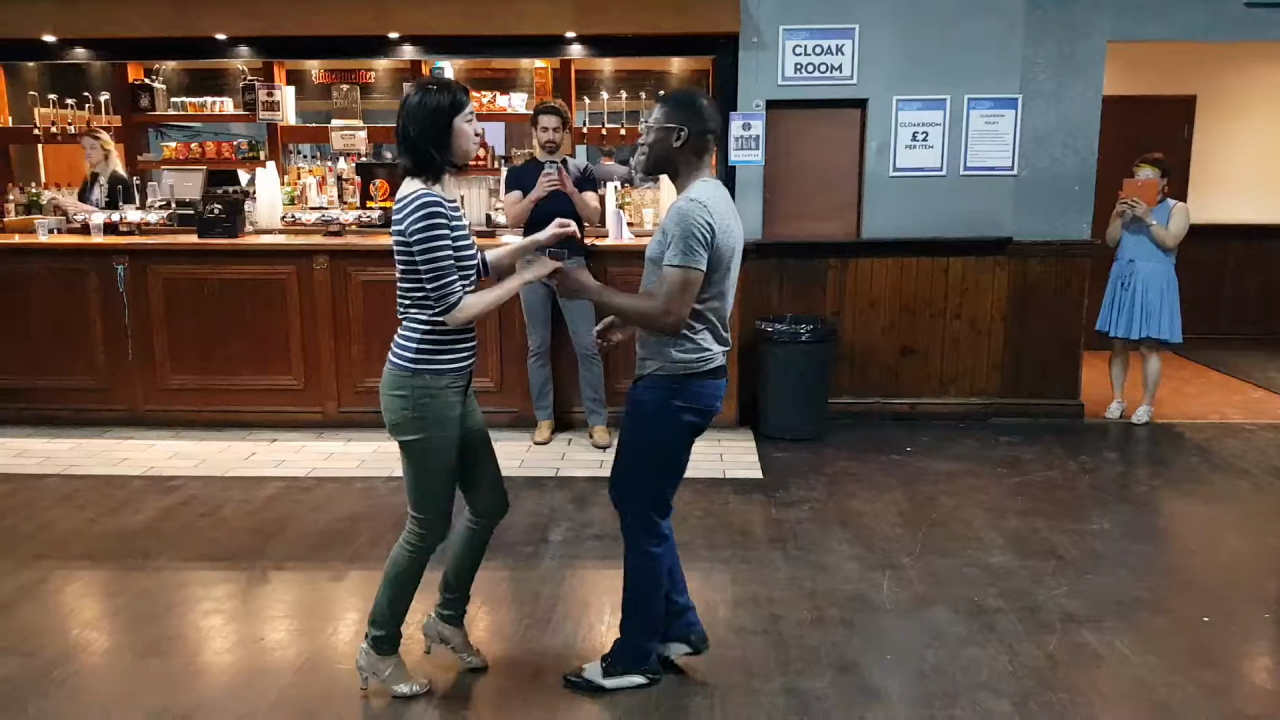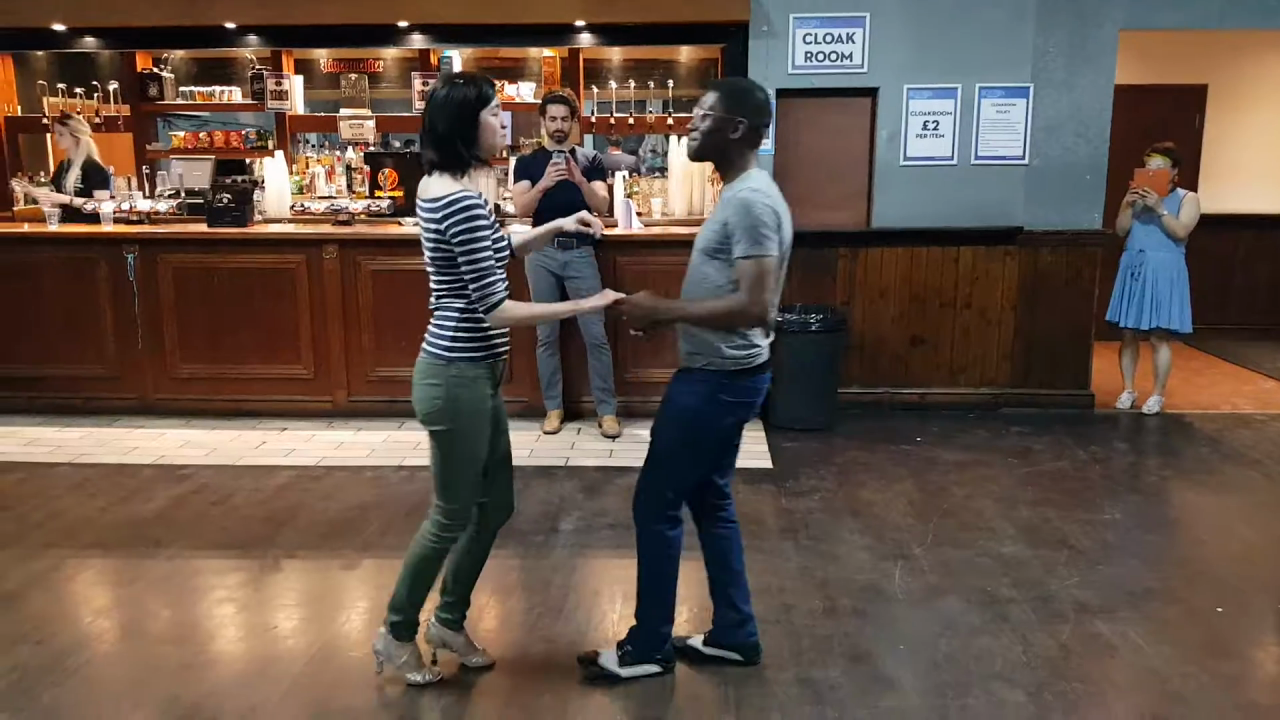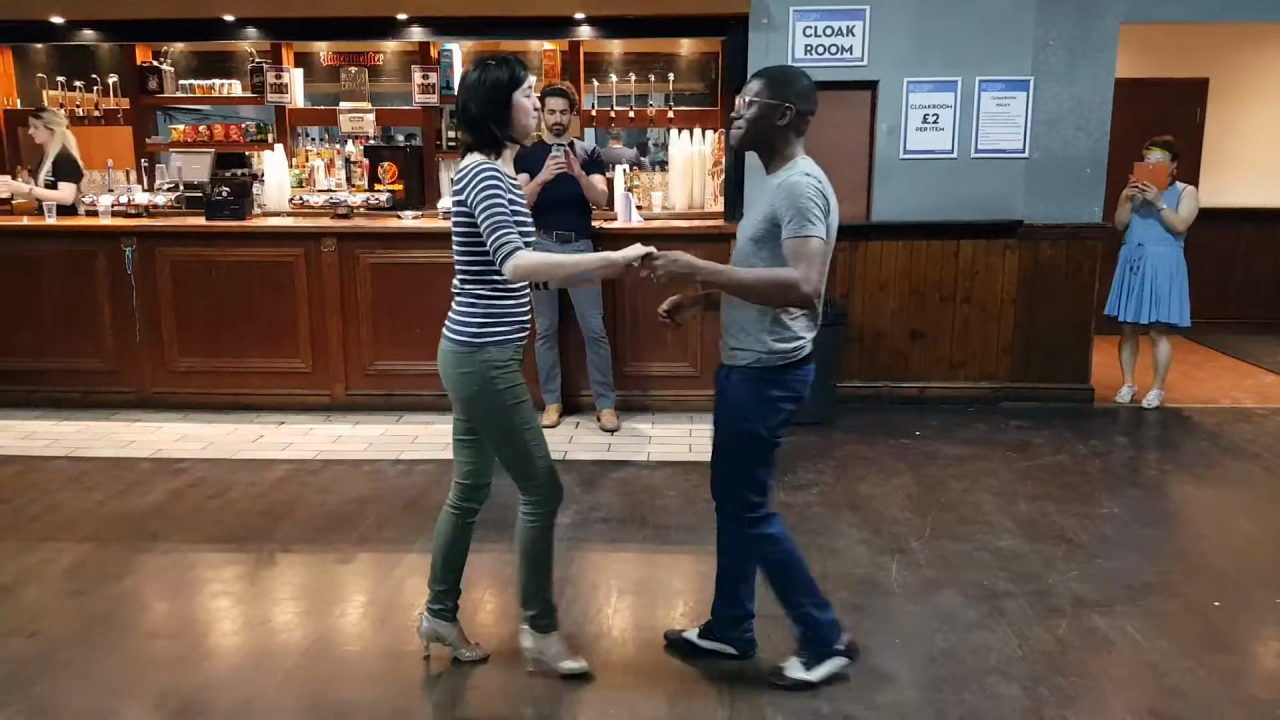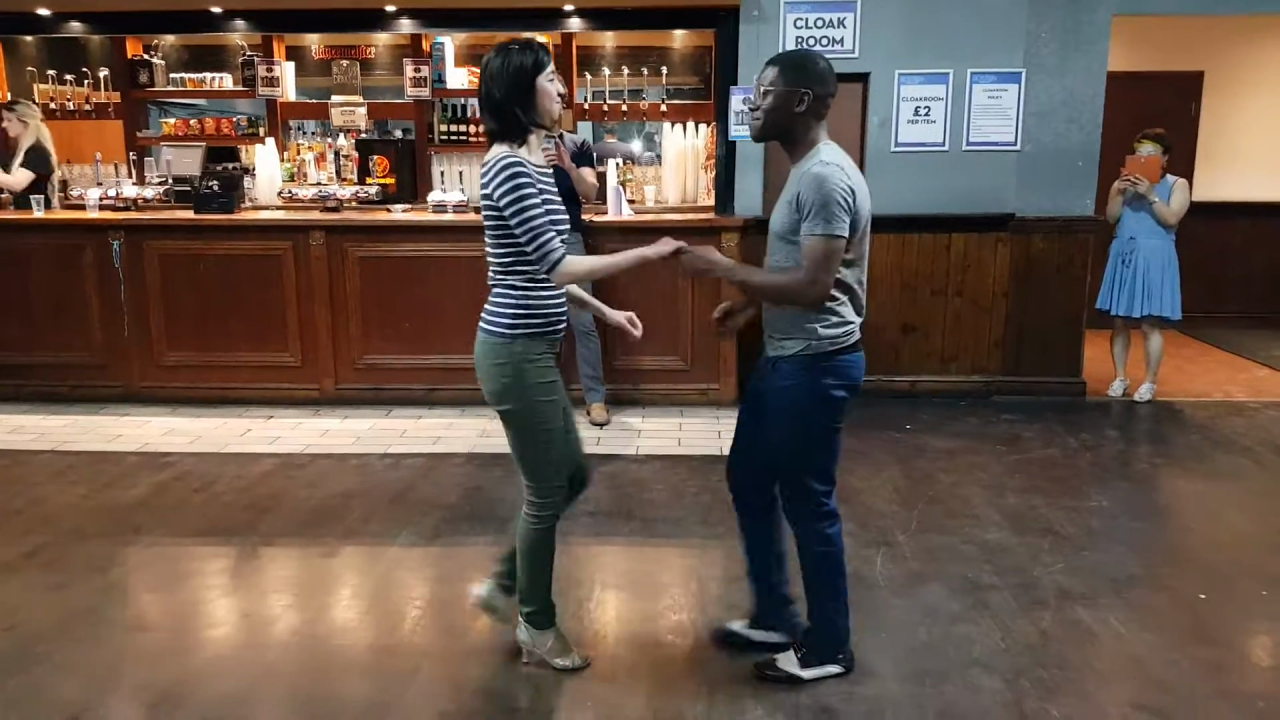
dt=0.3s
person 1, frame 1
left shoulder: (427, 197)
right shoulder: (428, 205)
left elbow: (471, 268)
right elbow: (454, 310)
left wrist: (534, 243)
right wrist: (526, 278)
left hip: (447, 383)
right hip: (424, 387)
left knee: (490, 503)
right knee: (429, 524)
left ankle: (448, 618)
right ankle: (378, 649)
person 1, frame 2
left shoulder: (440, 187)
right shoulder: (461, 201)
left elbow: (494, 254)
right elbow: (499, 307)
left wrist: (558, 226)
right wrist: (583, 306)
left hip: (472, 373)
right hip: (459, 375)
left knee: (494, 506)
right knee: (453, 515)
left ankle: (449, 622)
right ankle: (396, 634)
person 1, frame 3
left shoulder: (497, 174)
right shoulder: (484, 175)
left elbow: (523, 264)
right elbow: (515, 266)
left wrist: (601, 263)
right wrist: (612, 259)
left hip: (479, 354)
right hip: (483, 359)
left knee: (469, 489)
right knee: (542, 491)
left ankle: (439, 614)
right ankle: (539, 629)
person 1, frame 4
left shoulder: (528, 161)
right shoulder: (511, 167)
right elbow: (556, 269)
left wrist: (599, 308)
right wrist: (647, 253)
left hip: (533, 348)
right hip: (515, 352)
left knee: (571, 474)
right knee: (546, 490)
left ankle: (502, 587)
right ankle: (534, 626)
person 2, frame 1
left shoulder: (691, 211)
right shoulder: (713, 201)
left elbow: (670, 314)
left wrist: (591, 289)
right wrist: (631, 320)
left hip: (673, 384)
right hip: (691, 378)
left knee: (643, 518)
right knee: (639, 501)
left ankle: (634, 659)
right ankle: (679, 627)
person 2, frame 2
left shoulder: (753, 202)
right shoulder: (744, 195)
left elbow: (754, 307)
left wrist: (663, 311)
right wrist: (663, 309)
left hip: (720, 379)
right hip: (717, 375)
left knee: (655, 503)
right knee: (709, 502)
left ankle: (645, 646)
right ankle: (737, 635)
person 2, frame 3
left shoulder: (800, 185)
right shoulder: (778, 183)
left elbow: (801, 286)
left wrist: (702, 268)
right wrist: (703, 297)
left hip: (767, 373)
right hip: (750, 366)
left knee: (746, 506)
right knee: (739, 499)
left ankle: (824, 638)
right ankle: (729, 627)
person 2, frame 4
left shoulder: (825, 177)
right shoulder: (808, 171)
left elbow: (815, 287)
left wrist: (724, 269)
right wrist: (751, 302)
left hip: (815, 366)
right hip: (790, 361)
left knee: (807, 503)
right knee: (748, 480)
left ankle: (826, 647)
right ankle: (772, 617)
person 3, frame 1
left shoulder: (581, 170)
right shoulder: (519, 173)
left elbow: (594, 216)
right elbow: (513, 219)
left wrist: (571, 191)
right wrist: (536, 194)
left hip: (572, 263)
left knee: (587, 346)
right knee: (538, 346)
left ankle: (598, 420)
right ankle: (544, 418)
person 3, frame 2
left shoulder: (590, 160)
right shoulder: (527, 162)
left elbow: (602, 206)
right elbow: (521, 209)
left wrist: (580, 181)
right wrist: (543, 184)
left hip: (581, 253)
right hip: (542, 254)
left knee: (596, 335)
right knee: (547, 336)
left ankle: (607, 410)
right ankle: (553, 407)
person 3, frame 3
left shoulder: (589, 153)
right shoulder: (527, 155)
left elbow: (601, 199)
left wrist: (579, 174)
right wrist: (543, 177)
left hip: (580, 245)
right hip: (541, 245)
left knee: (594, 329)
right knee: (545, 330)
left ankle: (605, 404)
right ankle: (552, 401)
person 3, frame 4
left shoulder: (579, 146)
left elbow: (591, 192)
left wrist: (568, 166)
left hip: (569, 238)
left knee: (582, 320)
left ankle: (595, 397)
person 4, frame 1
left shoulder: (1177, 208)
right shoulder: (1125, 206)
left elbow: (1170, 242)
right elbow: (1110, 241)
left wrist: (1148, 219)
right wrist: (1119, 217)
left hip: (1154, 281)
right hip: (1123, 278)
left knee: (1149, 347)
right knee: (1118, 344)
left ankle: (1147, 404)
right ankle: (1117, 400)
person 4, frame 2
left shoulder: (1187, 199)
right shoulder: (1135, 196)
left elbow: (1181, 232)
right elbow: (1120, 231)
left wrist: (1159, 209)
right wrist: (1129, 206)
left hip: (1164, 271)
right hip: (1133, 268)
left knee: (1159, 337)
right knee: (1128, 334)
left ankle: (1158, 395)
right ankle: (1128, 390)
person 4, frame 3
left shoulder: (1186, 192)
right shoulder: (1133, 190)
left elbow: (1180, 226)
right elbow: (1119, 224)
left wrist: (1159, 202)
right wrist: (1128, 200)
left hip: (1163, 264)
right hip: (1132, 261)
left knee: (1159, 331)
right knee: (1128, 328)
left ankle: (1158, 389)
right ankle: (1128, 384)
person 4, frame 4
left shoulder: (1177, 185)
right shoulder: (1122, 182)
left elbow: (1172, 219)
right elbow: (1111, 217)
left wrist: (1151, 195)
right wrist: (1120, 193)
left hip: (1155, 257)
right hip: (1123, 254)
left knee: (1150, 325)
right knee: (1119, 322)
left ankle: (1150, 382)
right ankle: (1120, 378)
